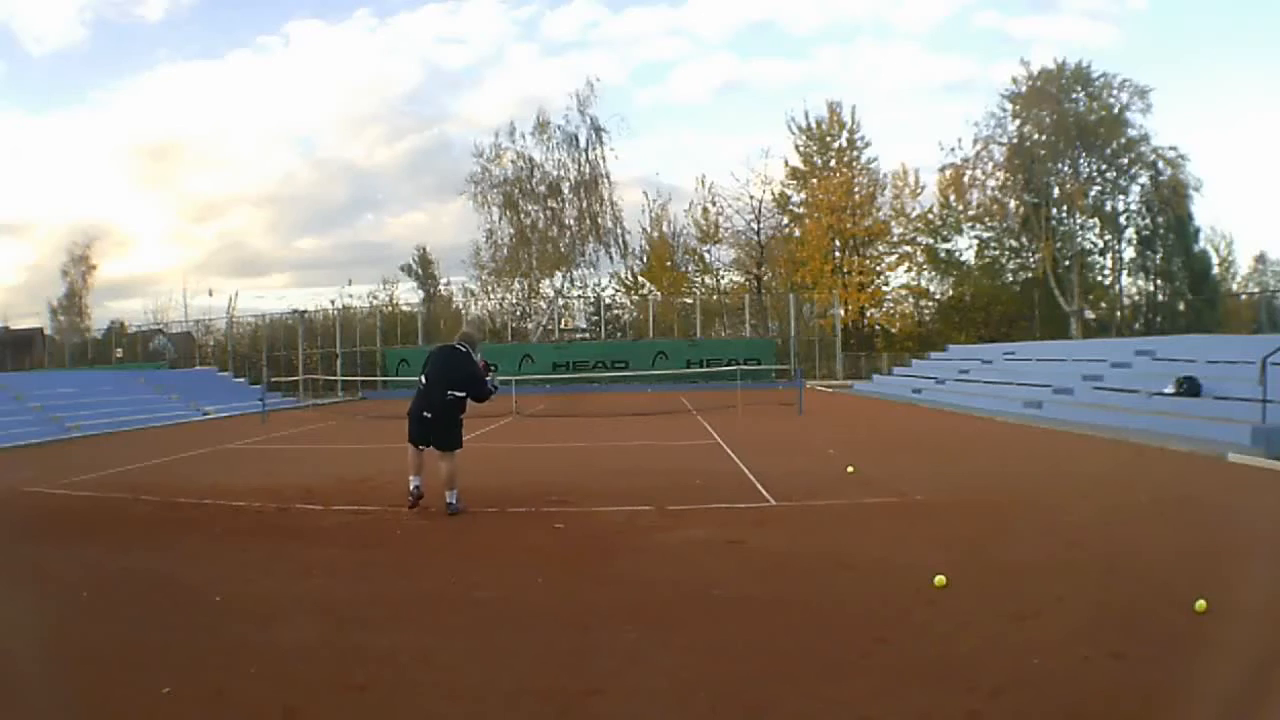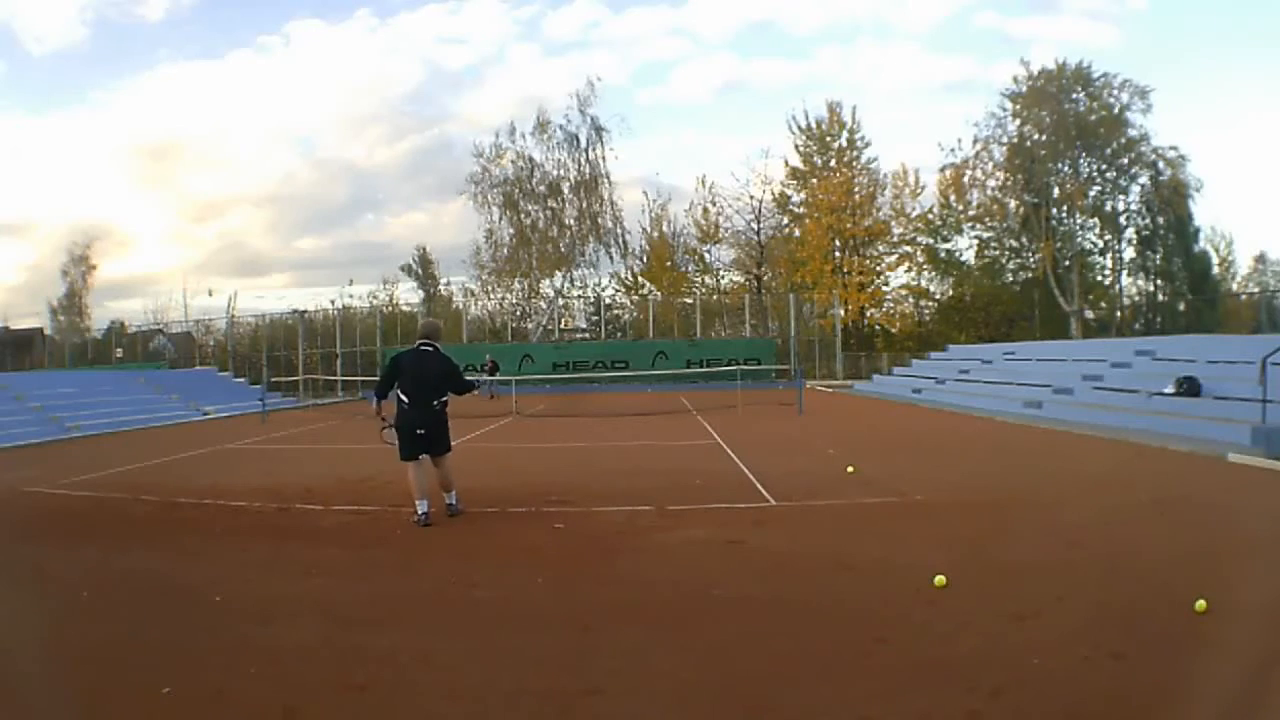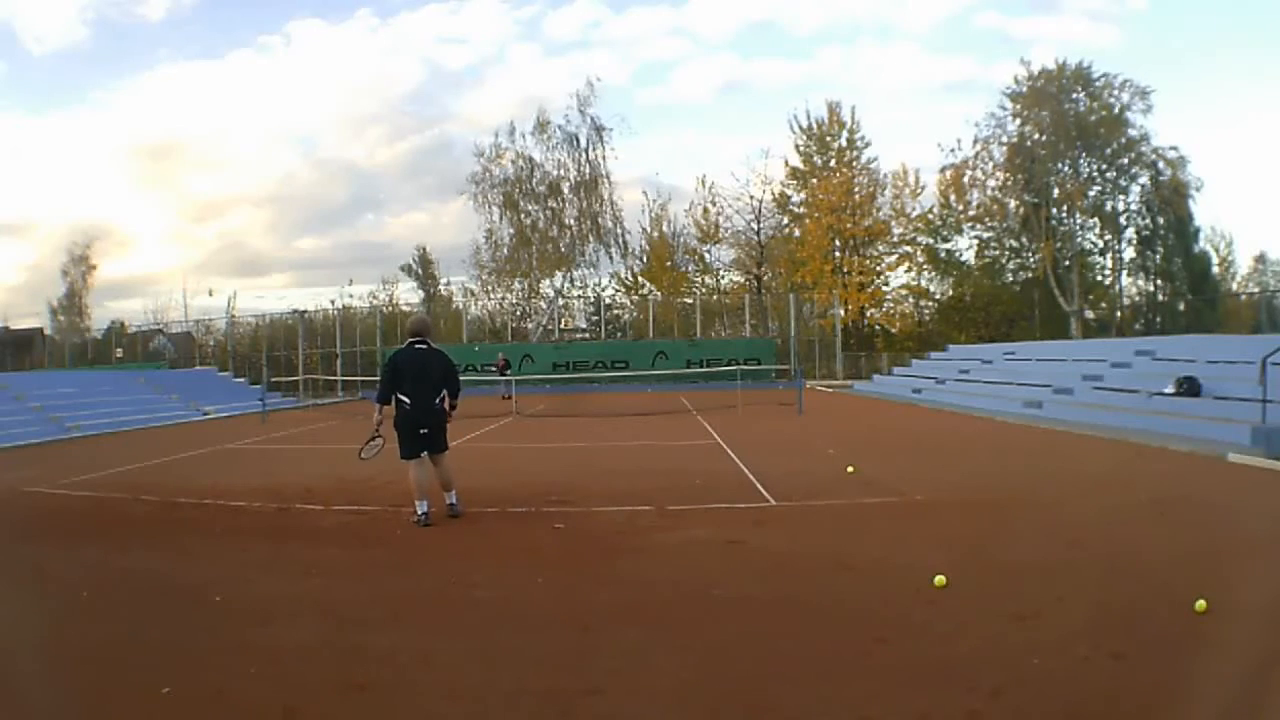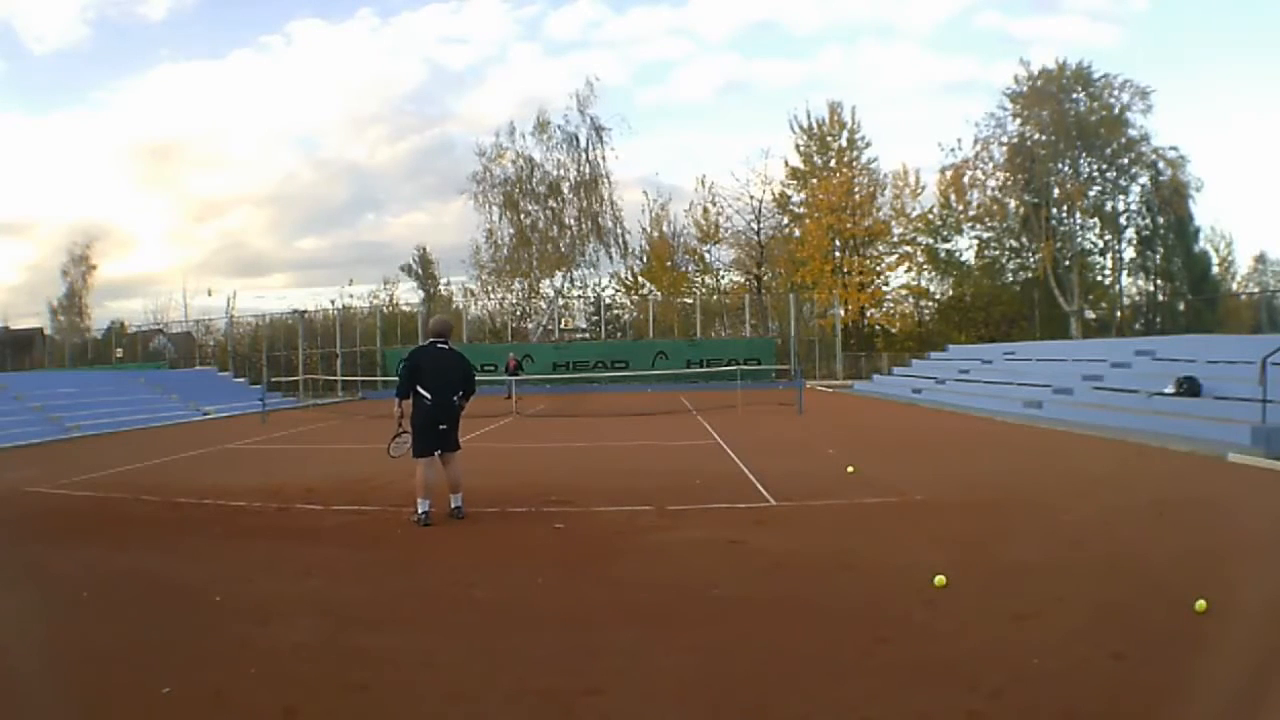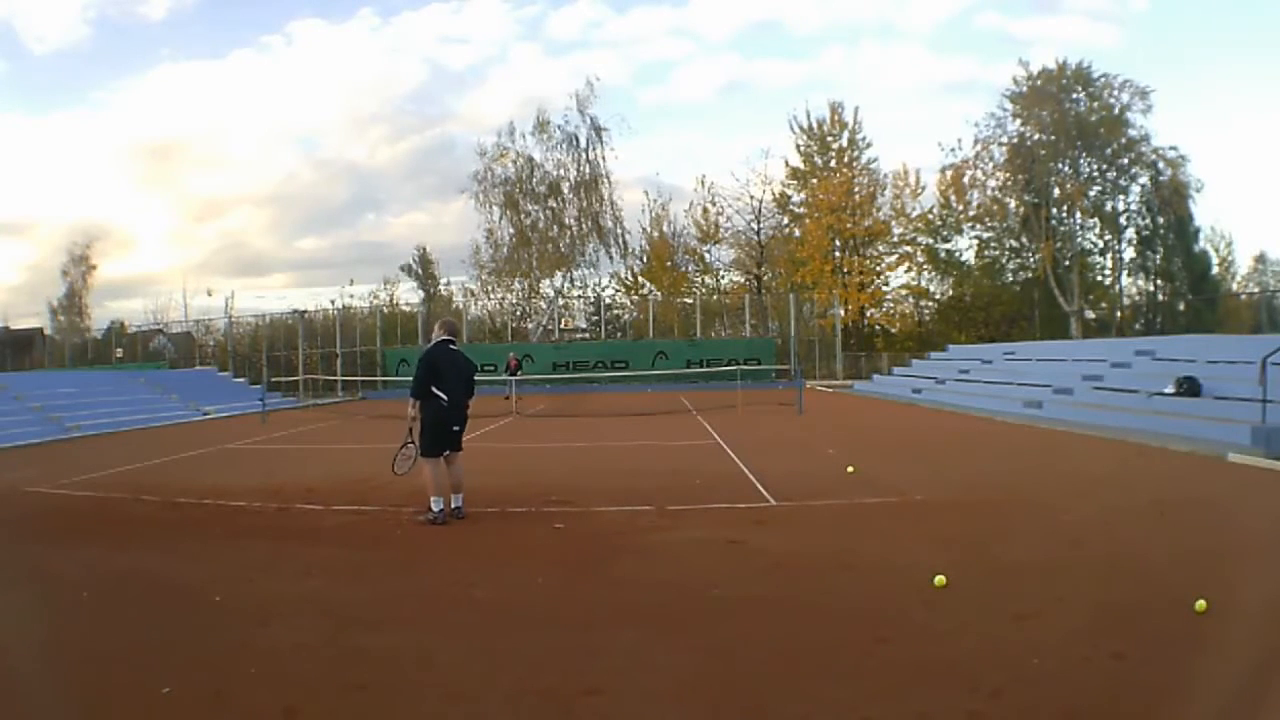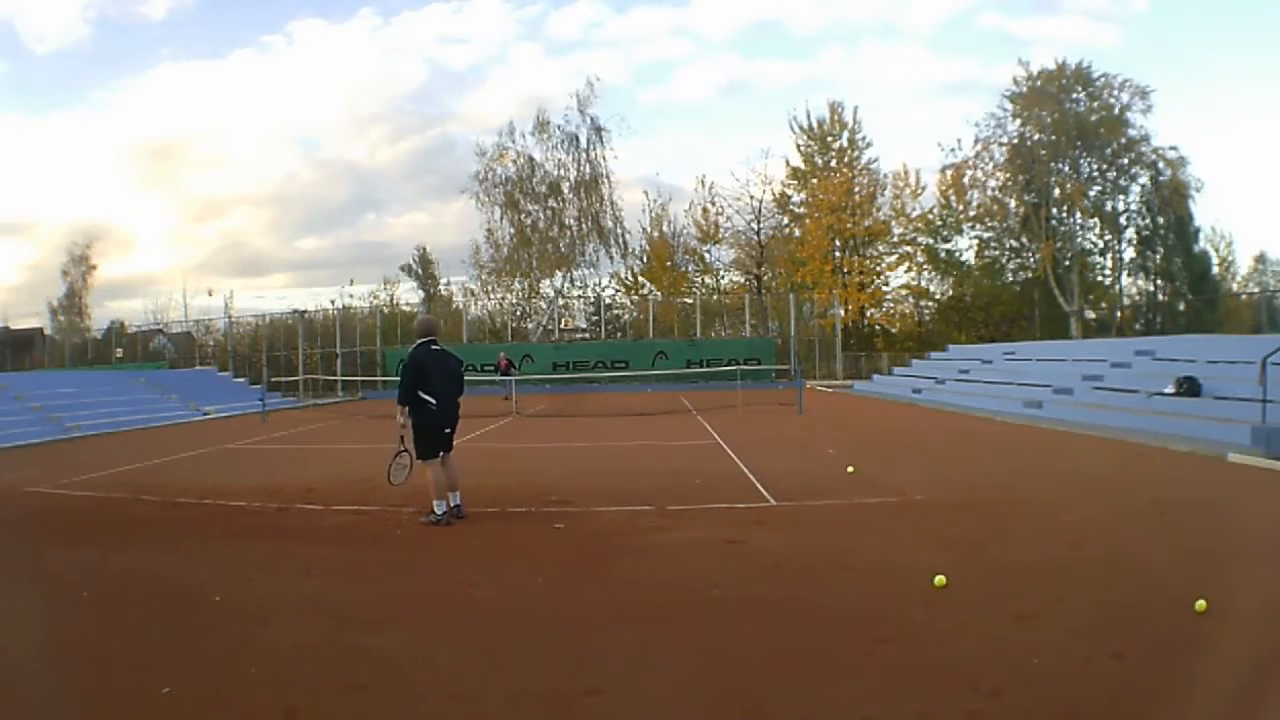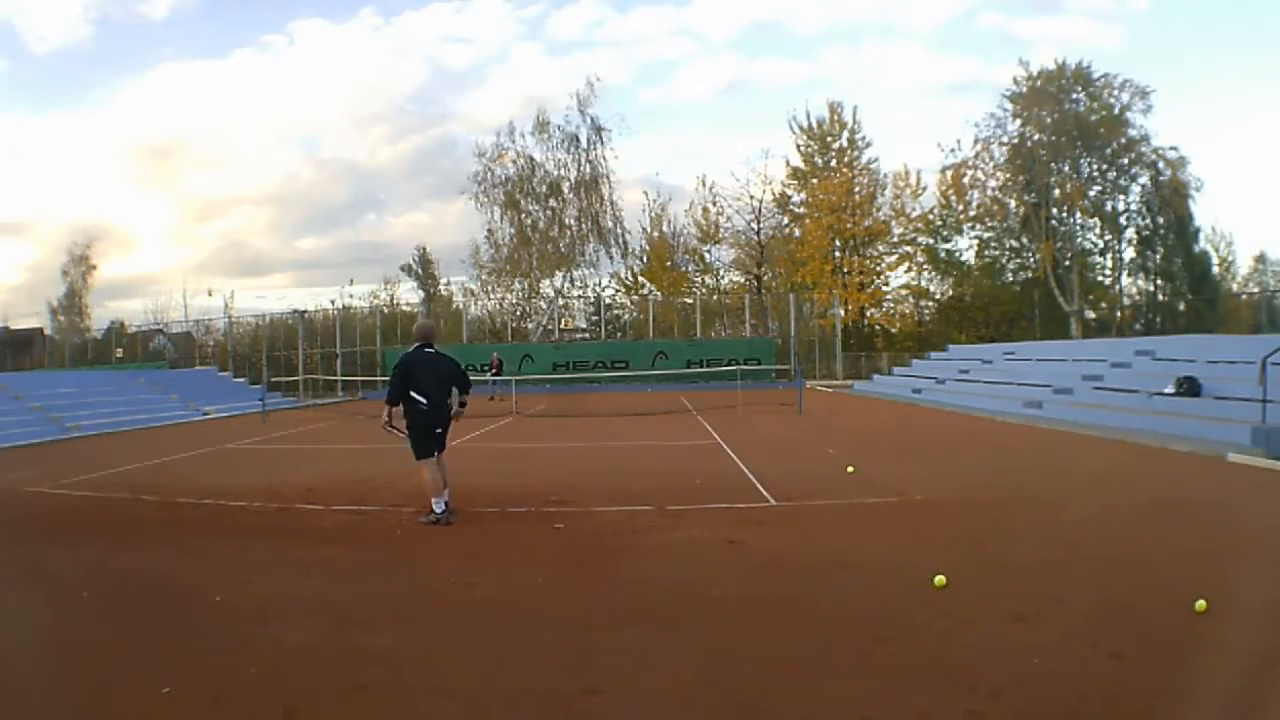
dt=0.5s
person 1, frame 1
left shoulder: (439, 351)
right shoulder: (472, 367)
left elbow: (424, 373)
right elbow: (480, 396)
right wrist: (492, 387)
left hip: (421, 407)
right hip: (448, 413)
left knee: (416, 447)
right knee: (447, 456)
left ankle: (415, 487)
right ankle: (451, 502)
person 1, frame 2
left shoulder: (402, 358)
right shoulder: (445, 362)
left elbow: (384, 382)
right elbow: (459, 386)
left wrist: (378, 403)
right wrist: (475, 384)
left hip: (407, 420)
right hip: (435, 419)
left knee: (414, 464)
right knee: (441, 461)
left ankle: (422, 512)
right ankle: (451, 503)
person 1, frame 3
left shoulder: (397, 357)
right shoulder: (441, 357)
left elbow: (386, 387)
right elbow: (453, 386)
left wrist: (378, 412)
right wrist: (451, 408)
left hip: (408, 418)
right hip: (434, 416)
left knee: (415, 463)
right knee: (440, 460)
left ankle: (422, 512)
right ankle: (452, 504)
person 1, frame 4
left shoulder: (418, 354)
right shoulder: (459, 359)
left elbow: (405, 381)
right elbow: (469, 387)
left wrist: (399, 405)
right wrist: (459, 404)
left hip: (425, 415)
right hip: (450, 414)
left knee: (423, 462)
right knee: (450, 460)
left ankle: (423, 512)
right ankle: (457, 506)
person 1, frame 5
left shoulder: (432, 352)
right shoulder: (464, 359)
left elbow: (420, 382)
right elbow: (469, 390)
left wrist: (412, 406)
left hip: (435, 414)
right hip: (458, 414)
left knee: (431, 460)
right knee: (453, 459)
left ankle: (437, 510)
right ankle: (457, 507)
person 1, frame 6
left shoulder: (415, 356)
right shoulder: (450, 357)
left elbow: (406, 388)
right elbow: (459, 387)
left wrist: (402, 413)
left hip: (426, 417)
right hip: (449, 414)
left knee: (430, 463)
right knee: (447, 458)
left ankle: (440, 512)
right ankle: (456, 505)
person 1, frame 7
left shoulder: (407, 360)
right shoulder: (447, 361)
left elbow: (395, 389)
right elbow: (464, 384)
left wrist: (387, 412)
right wrist: (461, 406)
left hip: (419, 418)
right hip: (442, 416)
left knee: (427, 462)
right knee: (437, 458)
left ankle: (439, 511)
right ankle: (443, 503)
